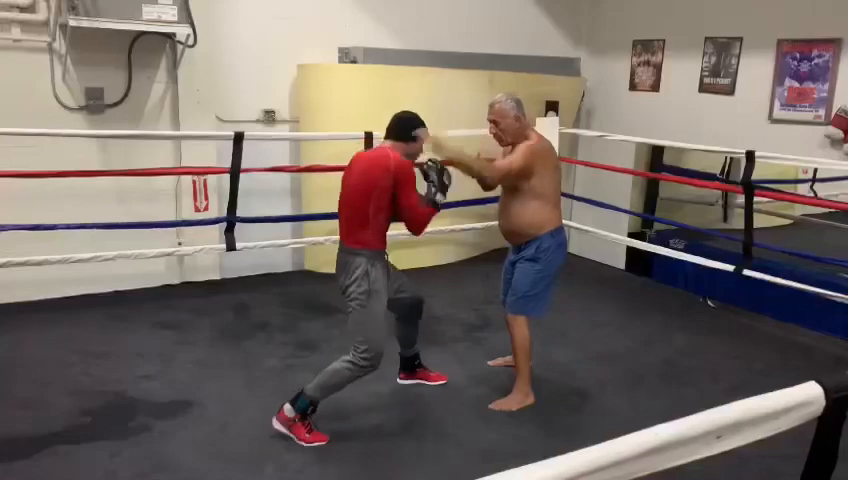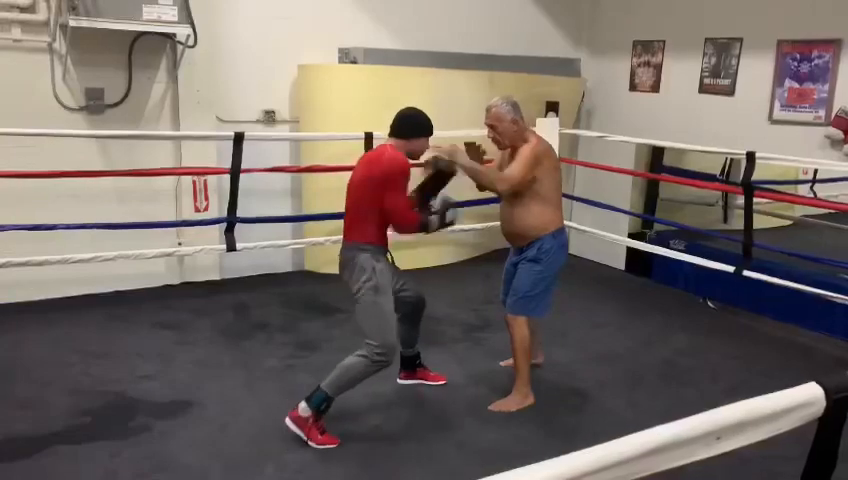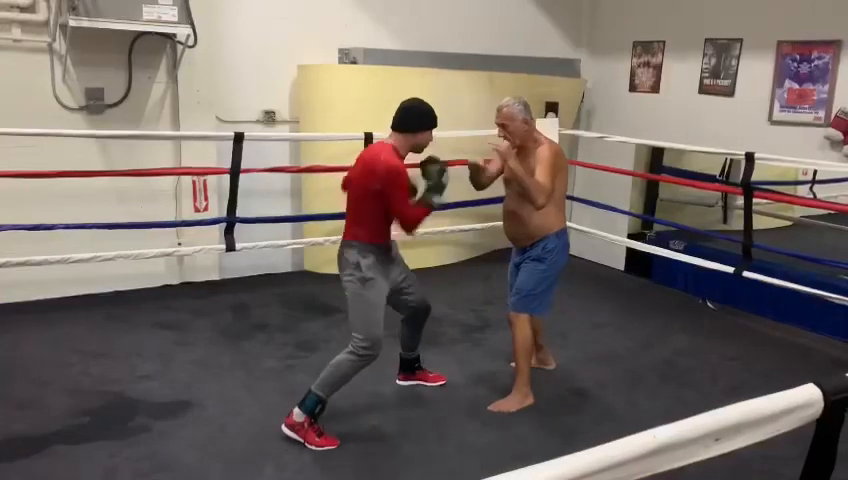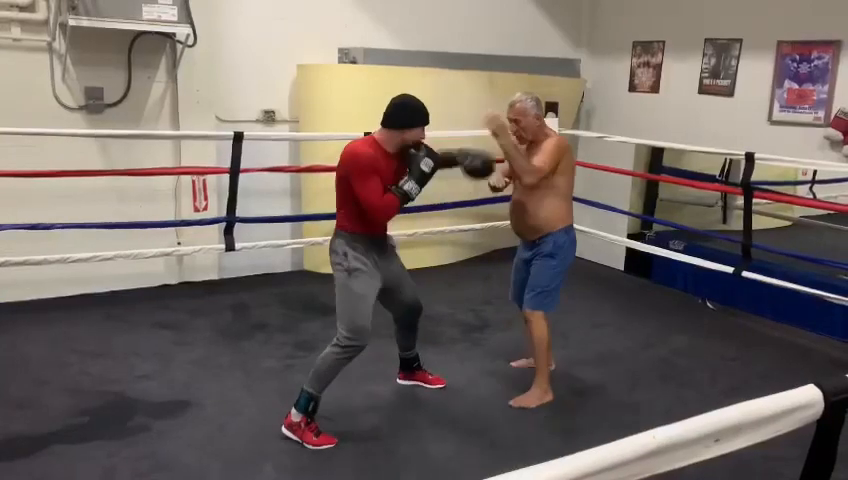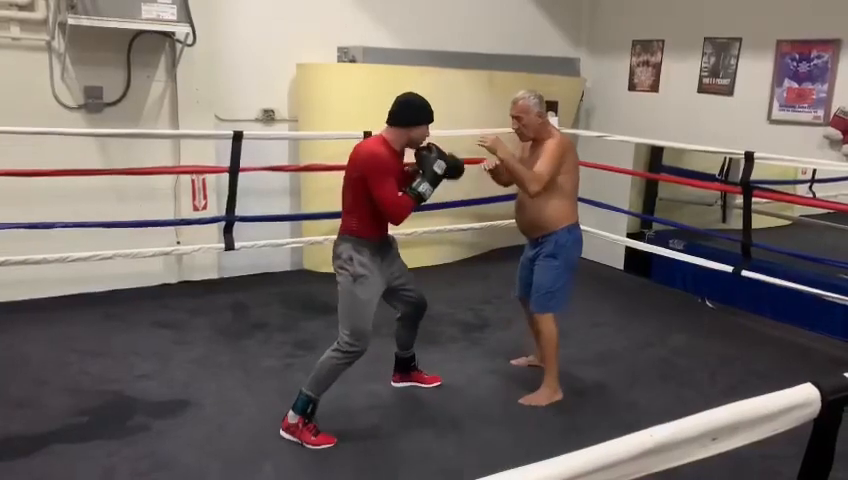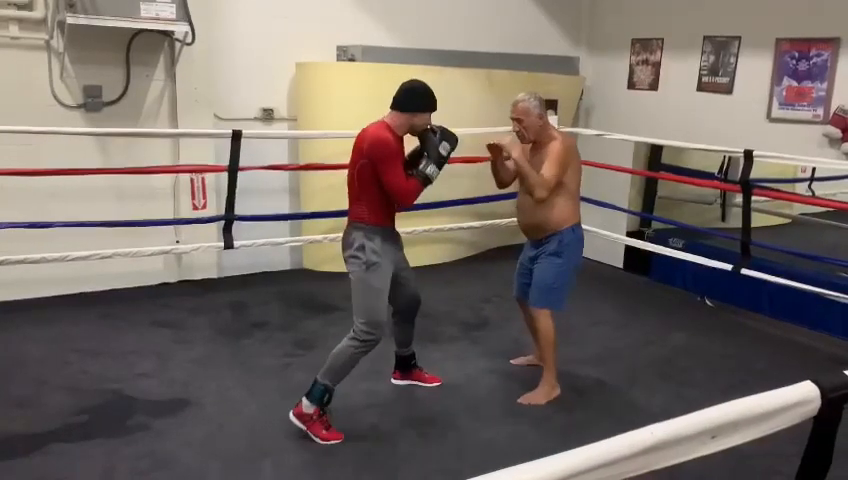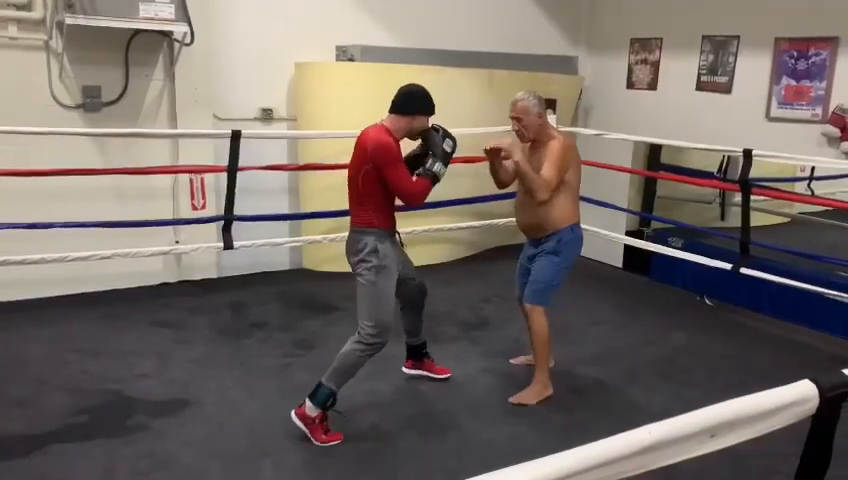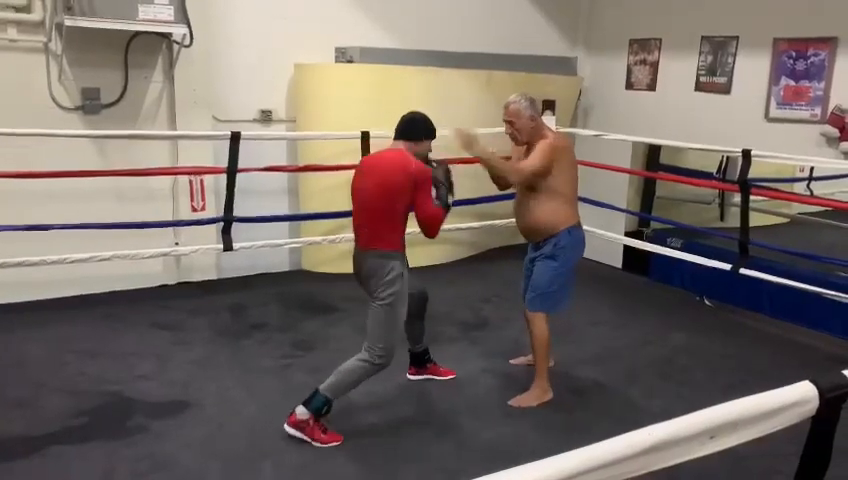
dt=0.2s
person 1, frame 1
left shoulder: (359, 160)
right shoulder: (400, 165)
right elbow: (416, 224)
left wrist: (403, 200)
right wrist: (437, 190)
left hip: (365, 257)
right hip: (363, 264)
left knee: (412, 303)
right knee: (367, 356)
left ankle: (410, 368)
right ankle: (294, 412)
person 1, frame 2
left shoulder: (374, 158)
right shoulder: (396, 163)
right elbow: (404, 221)
left wrist: (435, 185)
right wrist: (439, 217)
left hip: (370, 257)
right hip: (366, 260)
left knee: (413, 302)
right knee: (380, 350)
left ankle: (410, 368)
right ankle: (306, 412)
person 1, frame 3
left shoulder: (378, 152)
right shoulder: (391, 166)
left elbow: (349, 184)
right elbow: (409, 223)
right wrist: (432, 191)
left hip: (384, 252)
right hip: (362, 257)
left knee: (418, 307)
right knee: (366, 346)
left ankle: (409, 370)
right ankle: (301, 417)
person 1, frame 4
left shoulder: (399, 150)
right shoulder: (359, 154)
left elbow: (423, 151)
right elbow: (380, 210)
left wrist: (462, 158)
right wrist: (416, 176)
left hip: (381, 245)
right hip: (352, 249)
left knee: (410, 306)
right knee: (353, 338)
left ankle: (409, 369)
right ankle: (299, 416)
person 1, frame 5
left shoulder: (395, 151)
right shoulder: (372, 154)
left elbow: (398, 186)
right elbow: (395, 213)
left wrist: (434, 167)
right wrist: (427, 177)
left hip: (383, 248)
right hip: (357, 252)
left knee: (414, 304)
right knee: (353, 342)
left ankle: (404, 371)
right ankle: (296, 418)
person 1, frame 6
left shoulder: (389, 136)
right shoulder: (379, 140)
left elbow: (397, 175)
right elbow: (404, 196)
left wrist: (423, 152)
right wrist: (433, 160)
left hip: (386, 237)
right hip: (367, 241)
left knee: (409, 301)
right knee: (368, 331)
left ankle: (405, 368)
right ankle: (309, 407)
person 1, frame 7
left shoulder: (379, 136)
right shoulder: (382, 143)
right elbow: (412, 196)
left wrist: (422, 153)
right wrist: (439, 159)
left hip: (383, 238)
right hip: (372, 243)
left knee: (415, 291)
right knee: (373, 334)
left ankle: (416, 358)
right ankle: (312, 409)
person 1, frame 8
left shoulder: (369, 163)
right shoulder: (418, 171)
right elbow: (431, 229)
right wrist: (443, 193)
left hip: (367, 255)
right hip: (387, 263)
left knee: (418, 297)
right knee: (377, 355)
left ankle: (420, 363)
right ankle: (306, 414)
person 2, frame 1
left shoulder: (534, 147)
right shoulder: (512, 147)
left elbow: (491, 172)
right elbow: (490, 182)
left wrist: (447, 151)
right wrist: (472, 162)
left hip: (543, 245)
right hip: (522, 243)
left knee: (517, 314)
right knee: (510, 304)
left ankle: (522, 391)
right ankle: (518, 356)
person 2, frame 2
left shoulder: (534, 150)
right shoulder: (510, 150)
left elbow: (502, 184)
right elbow: (486, 183)
left wrist: (461, 161)
right wrist: (475, 161)
left hip: (545, 246)
right hip: (523, 245)
left knee: (516, 314)
right knee: (510, 302)
left ankle: (522, 392)
right ankle: (531, 354)
person 2, frame 3
left shoulder: (546, 151)
right shoulder: (512, 150)
left elbow: (539, 198)
right elbow: (481, 183)
left wrist: (512, 165)
right wrist: (477, 168)
left hip: (547, 246)
right hip: (524, 245)
left knee: (518, 312)
right knee: (524, 306)
left ankle: (522, 392)
right ankle: (542, 356)
person 2, frame 4
left shoulder: (554, 144)
right shoulder: (521, 144)
left elbow: (529, 178)
right elbow: (506, 175)
left wrist: (504, 139)
right wrist: (497, 179)
left hip: (554, 242)
right hip: (529, 241)
left knee: (533, 310)
right knee: (524, 302)
left ankle: (541, 388)
right ankle: (542, 356)
person 2, frame 5
left shoulder: (557, 144)
right shoulder: (529, 144)
left elbow: (533, 186)
right elbow: (509, 179)
left wrist: (503, 152)
right wrist: (496, 169)
left hip: (559, 240)
right hip: (536, 239)
left knee: (543, 310)
right knee: (526, 299)
left ankle: (551, 386)
right ankle: (541, 354)
person 2, frame 6
left shoulder: (559, 146)
right shoulder: (528, 145)
left elbow: (541, 191)
right elbow: (504, 182)
left wrist: (517, 157)
right wrist: (498, 158)
left hip: (561, 240)
right hip: (536, 239)
left knee: (541, 307)
right knee: (524, 298)
left ankle: (549, 384)
right ankle: (541, 353)
person 2, frame 7
left shoulder: (558, 145)
right shoulder: (526, 144)
left elbow: (542, 193)
right elbow: (504, 182)
left wrist: (519, 159)
right wrist: (495, 160)
left hip: (559, 240)
right hip: (535, 239)
left knee: (534, 306)
right knee: (526, 300)
left ankle: (541, 383)
right ankle: (541, 354)
person 2, frame 8
left shoulder: (551, 145)
right shoulder: (526, 145)
left elbow: (515, 175)
right elbow: (504, 182)
left wrist: (478, 150)
right wrist: (489, 162)
left hip: (561, 242)
right hip: (540, 240)
left knee: (535, 311)
right knee: (532, 304)
left ankle: (541, 387)
right ankle: (540, 354)
